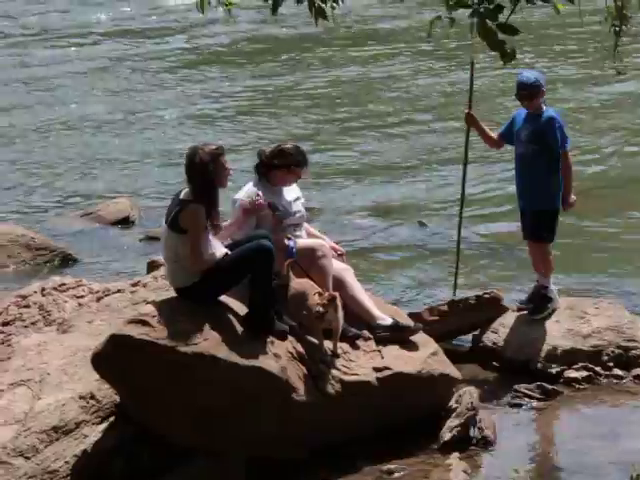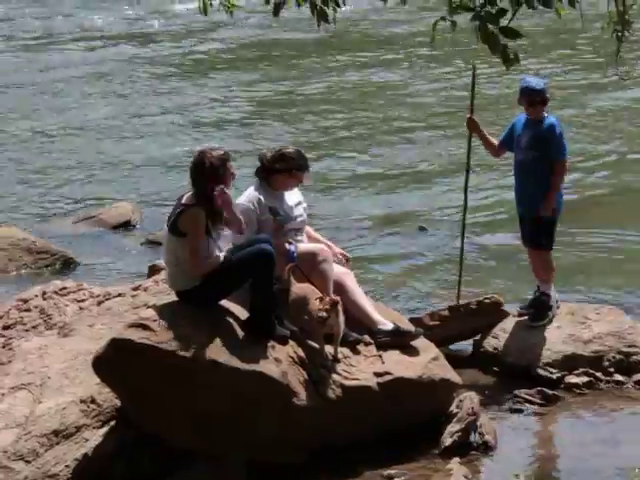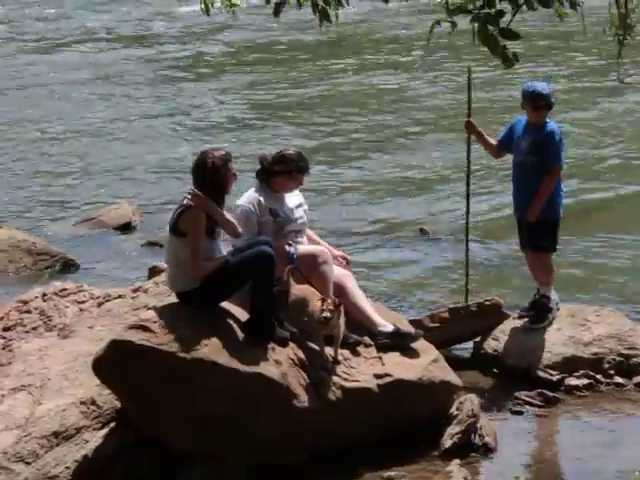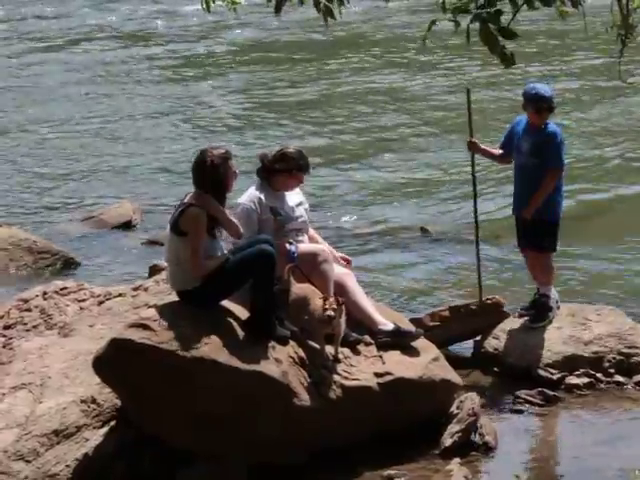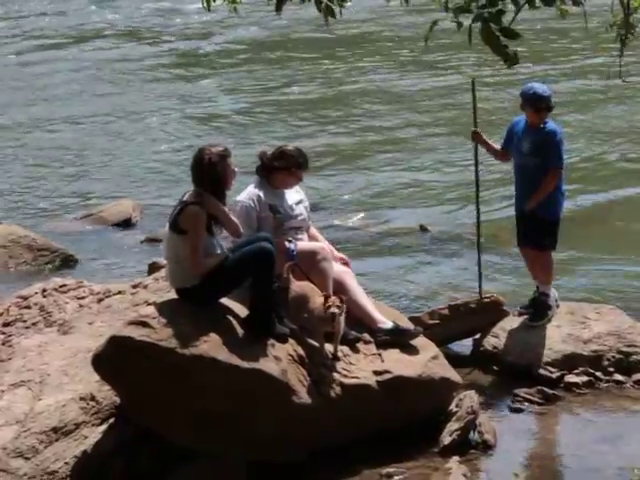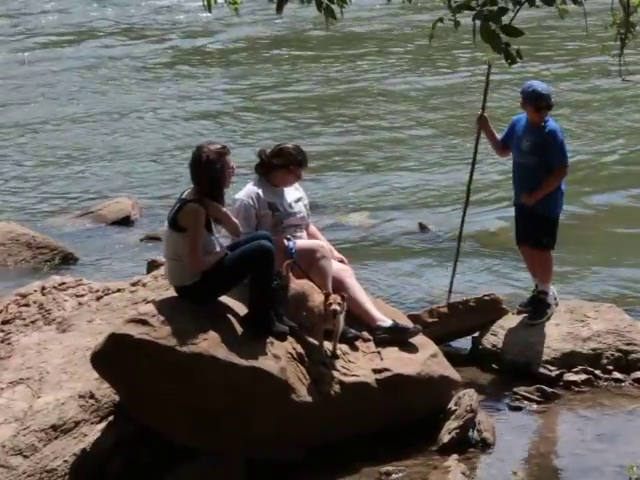
dt=0.2s
person 1, frame 1
left shoulder: (550, 119)
right shoulder: (519, 117)
left elbow: (565, 157)
right elbow: (495, 143)
left wrist: (567, 193)
right wrist: (476, 125)
left hip: (546, 196)
right hip: (526, 195)
left knee: (540, 243)
right knee: (532, 242)
left ankle: (547, 292)
right ankle: (540, 287)
person 1, frame 2
left shoulder: (551, 126)
right shoulder: (518, 123)
left elbow: (561, 167)
right elbow: (497, 151)
left wrist: (550, 202)
right wrist: (478, 131)
left hip: (543, 202)
right hip: (524, 201)
left knee: (540, 251)
right knee: (531, 249)
left ankle: (548, 299)
right ankle: (542, 292)
person 1, frame 3
left shoulder: (551, 133)
right shoulder: (518, 125)
left elbow: (554, 174)
right elbow: (497, 151)
left wrist: (536, 207)
right wrist: (477, 133)
left hip: (545, 207)
right hip: (522, 204)
left knee: (541, 254)
right knee: (529, 252)
left ankle: (549, 301)
right ankle: (543, 294)
person 1, frame 4
left shoulder: (552, 135)
right shoulder: (518, 125)
left elbow: (554, 176)
right elbow: (506, 157)
left wrist: (533, 205)
right wrist: (480, 150)
left hip: (545, 207)
right hip: (522, 204)
left knee: (541, 254)
right knee: (527, 252)
left ankle: (548, 300)
right ankle: (542, 293)
person 1, frame 5
left shoulder: (552, 133)
right shoulder: (516, 126)
left elbow: (555, 174)
right elbow: (505, 155)
left wrist: (534, 200)
right wrist: (484, 142)
left hip: (546, 204)
right hip: (524, 202)
left knee: (541, 252)
right knee: (526, 249)
left ankle: (547, 298)
right ankle: (541, 292)
person 1, frame 6
left shoulder: (552, 132)
right shoulder: (517, 123)
left elbow: (561, 171)
right elbow: (503, 150)
left wrist: (535, 196)
right wrist: (487, 129)
left hip: (546, 203)
right hip: (523, 200)
left knee: (540, 250)
right knee: (525, 247)
left ankle: (547, 297)
right ankle: (540, 290)
person 2, frame 1
left shoulder: (291, 189)
right shoulder: (249, 197)
left wrist: (327, 240)
left hip: (303, 255)
left knee: (343, 271)
right knee: (319, 249)
left ankle: (380, 321)
person 2, frame 2
left shoulder: (293, 193)
right shoulder: (250, 202)
left wrist: (330, 245)
left hip: (303, 260)
left knee: (344, 275)
right knee: (321, 253)
left ankle: (381, 326)
person 2, frame 3
left shoulder: (294, 195)
right shoulder: (250, 204)
left wrist: (331, 249)
left hip: (303, 261)
left knee: (344, 277)
right knee: (320, 255)
left ankle: (381, 328)
person 2, frame 4
left shoulder: (295, 194)
right shoulder: (251, 202)
left wrist: (333, 252)
left hip: (306, 260)
left knee: (345, 276)
right knee: (321, 253)
left ankle: (382, 327)
person 2, frame 5
left shoulder: (295, 192)
right shoulder: (250, 200)
left elbow: (307, 228)
left wrist: (333, 252)
left hip: (304, 259)
left knee: (344, 274)
right knee: (320, 252)
left ankle: (381, 325)
person 2, frame 6
left shoulder: (294, 190)
right shoulder: (249, 197)
left elbow: (307, 226)
left wrist: (332, 251)
right wrist: (290, 245)
left hip: (303, 256)
left knee: (343, 272)
right knee: (319, 249)
left ankle: (380, 323)
person 3, frame 1
left shoulder: (190, 195)
right shoulder: (194, 209)
left elbow: (215, 235)
right elbow: (196, 263)
left wrist: (242, 215)
right wrist: (224, 255)
left hip: (194, 277)
right hip: (193, 285)
left knee: (261, 237)
right knee: (263, 251)
left ankle: (268, 310)
right ankle: (259, 319)
person 3, frame 2
left shoulder: (197, 199)
right shoulder: (194, 212)
left elbow: (238, 228)
right elbow: (196, 267)
left wrist: (228, 208)
right wrist: (225, 259)
left hip: (198, 280)
right hip: (194, 289)
left knee: (263, 241)
right knee: (264, 255)
left ankle: (270, 315)
right ankle: (260, 324)
person 3, frame 3
left shoulder: (201, 202)
right shoulder: (195, 214)
left elbow: (236, 232)
right elbow: (196, 269)
left wrist: (214, 211)
right wrist: (225, 260)
left hip: (202, 277)
right hip: (194, 290)
left knee: (264, 243)
right knee: (264, 257)
left ankle: (270, 317)
right ankle: (260, 325)
person 3, frame 4
left shoulder: (203, 201)
right shoulder: (196, 213)
left elbow: (237, 233)
right elbow: (197, 267)
left wrist: (218, 211)
right wrist: (226, 259)
left hip: (202, 277)
right hip: (195, 289)
left knee: (265, 242)
right knee: (264, 256)
left ankle: (270, 315)
right ankle: (261, 324)
person 3, frame 5
left shoulder: (201, 199)
right shoulder: (195, 211)
left elbow: (237, 232)
right elbow: (196, 266)
left wrist: (220, 211)
right wrist: (224, 256)
left hip: (200, 277)
right hip: (194, 287)
left knee: (264, 240)
right knee: (264, 253)
left ankle: (269, 313)
right ankle: (260, 322)
person 3, frame 6
left shoulder: (200, 196)
right shoulder: (194, 208)
left elbow: (236, 232)
right elbow: (195, 263)
left wrist: (221, 213)
right wrist: (223, 253)
left hip: (199, 275)
right hip: (193, 285)
left knee: (263, 237)
right knee: (263, 251)
left ankle: (269, 311)
right ankle: (259, 320)
